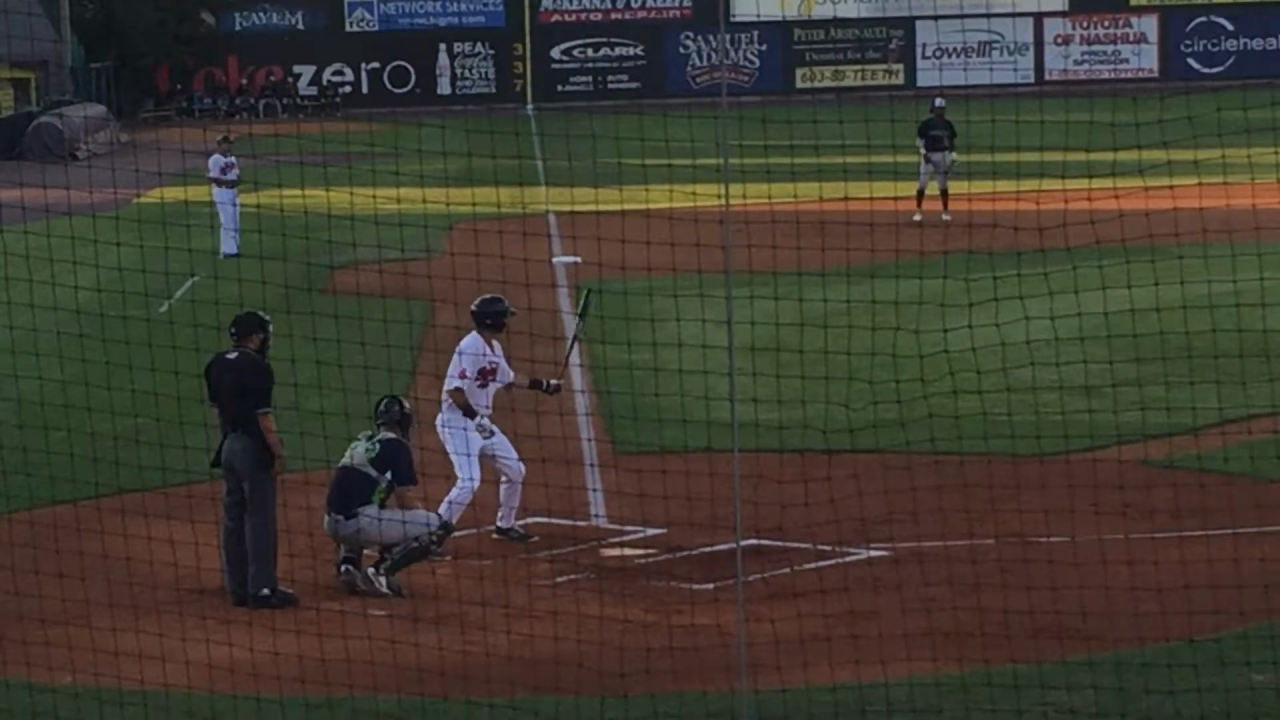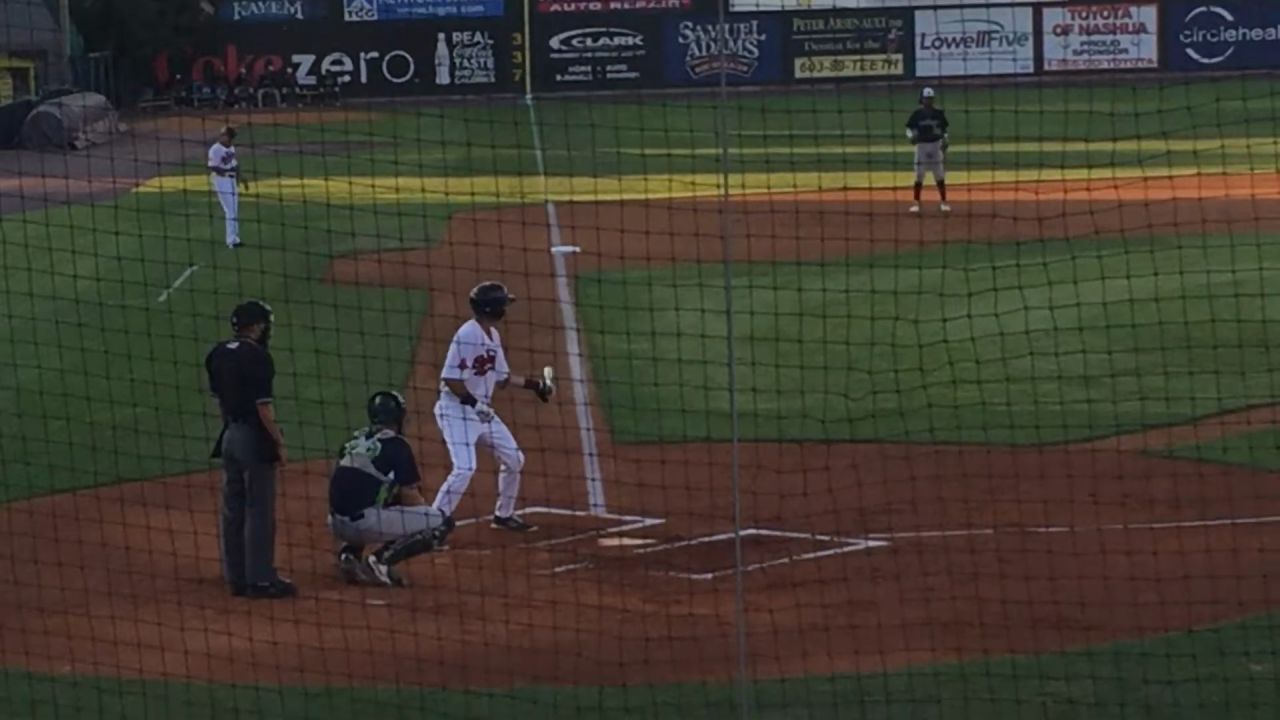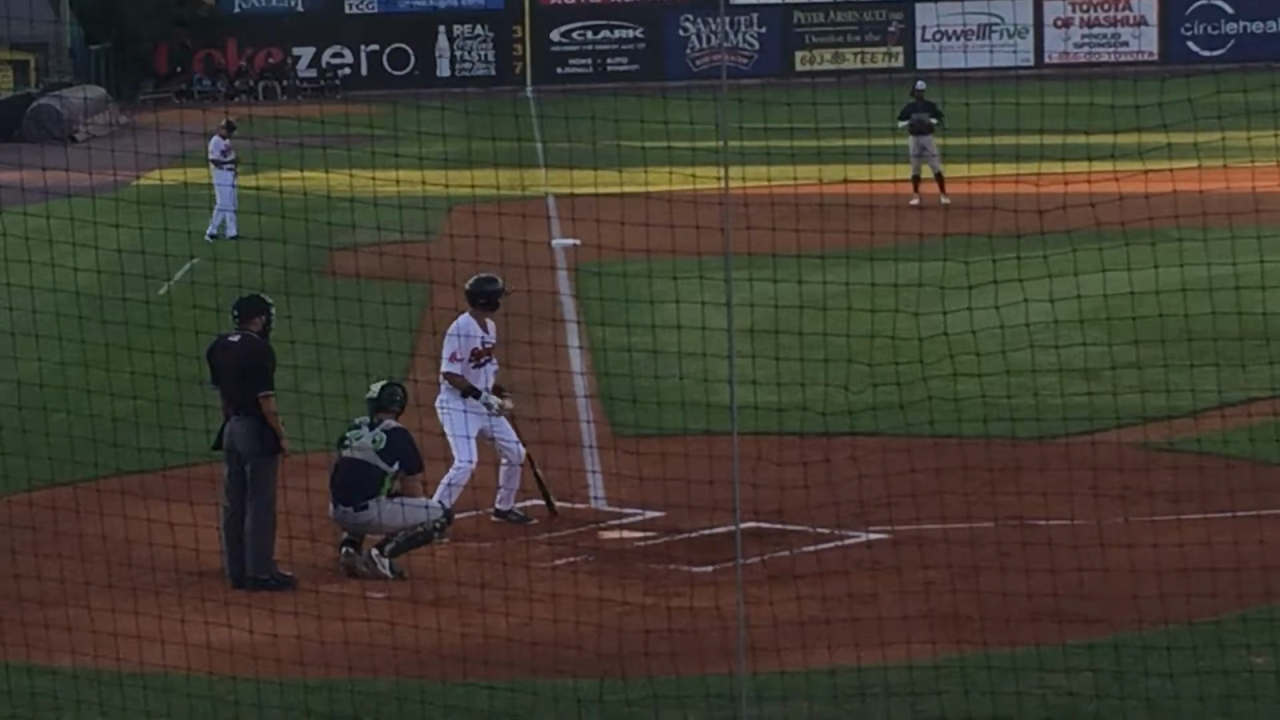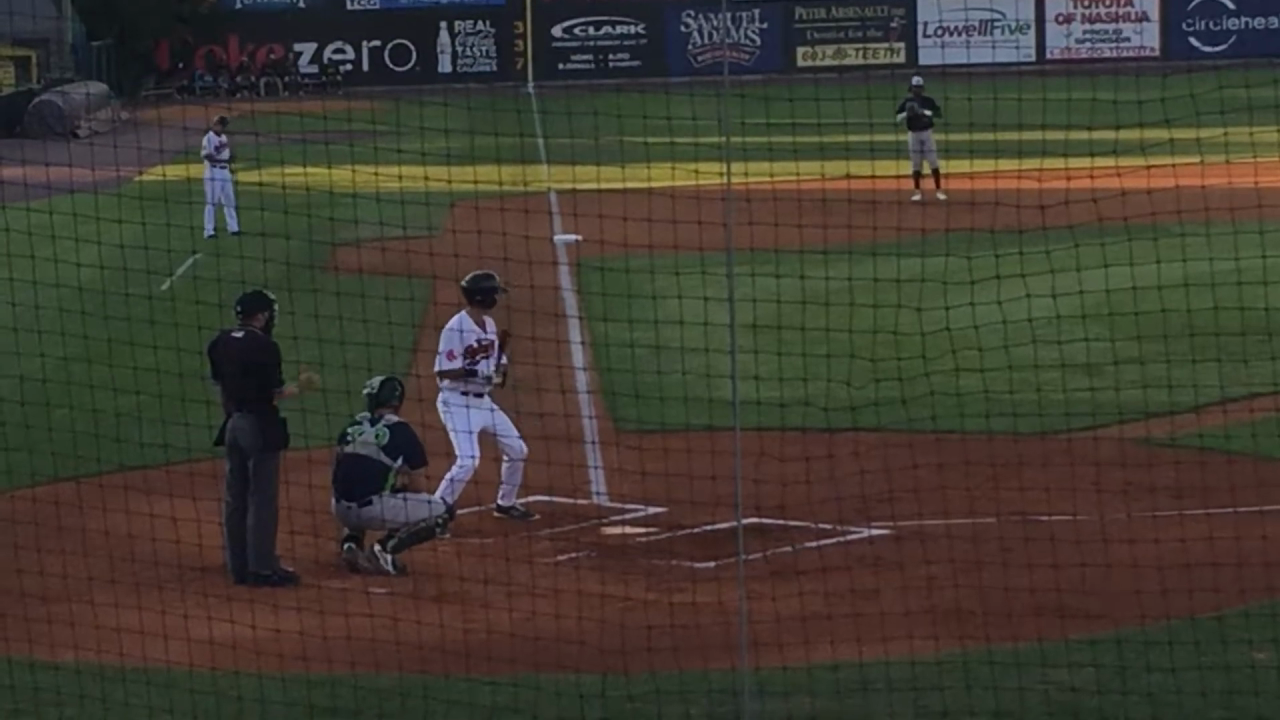
dt=0.3s
person 1, frame 1
left shoulder: (216, 364)
right shoulder: (256, 367)
left elbow: (218, 408)
right elbow: (263, 416)
right wrist: (278, 453)
left hip: (229, 446)
right hip: (254, 448)
left knee: (233, 519)
right knee: (260, 519)
left ankle: (238, 587)
right ankle: (262, 589)
person 1, frame 2
left shoulder: (218, 354)
right shoulder: (257, 356)
left elbow: (220, 399)
right elbow: (263, 406)
right wrist: (280, 444)
left hip: (230, 436)
right hip: (254, 438)
left knee: (232, 509)
right knee: (259, 510)
left ankle: (236, 576)
right ankle: (260, 579)
person 1, frame 3
left shoulder: (219, 346)
right shoulder: (259, 349)
left elbow: (221, 391)
right elbow: (265, 400)
right wrist: (281, 434)
left hip: (231, 429)
right hip: (256, 431)
left knee: (233, 502)
right knee: (260, 503)
left ankle: (237, 570)
right ankle: (260, 572)
person 1, frame 4
left shoulder: (221, 343)
right shoulder: (264, 346)
left elbow: (222, 387)
right elbow: (277, 393)
right wrist: (301, 384)
left hip: (233, 425)
right hip: (260, 426)
left knee: (235, 498)
right knee: (262, 498)
left ankle: (239, 566)
right ankle: (263, 568)
person 2, frame 1
left shoulder: (494, 346)
right shoulder: (469, 347)
left elbow: (507, 377)
right elbow: (453, 389)
left wrist: (543, 385)
right wrist: (475, 417)
left hip: (480, 421)
right hip: (457, 421)
left knee: (515, 470)
right knee: (469, 481)
left ankle: (505, 525)
person 2, frame 2
left shoulder: (492, 335)
right shoulder: (468, 335)
left elbow: (501, 376)
right elbow: (450, 378)
left wrist: (536, 385)
right wrist: (474, 403)
left hip: (480, 409)
right hip: (456, 409)
left knee: (514, 459)
right knee: (465, 469)
left ankle: (503, 515)
person 2, frame 3
left shoulder: (490, 326)
right shoulder: (460, 329)
right elbow: (449, 373)
left wrist: (499, 394)
right wrist: (480, 395)
left hip: (483, 404)
right hip: (456, 404)
left knee: (515, 453)
right knee: (466, 464)
left ankle: (503, 507)
person 2, frame 4
left shoulder: (489, 324)
right shoulder: (456, 327)
left elbow: (498, 363)
right elbow: (443, 371)
left wrist: (499, 373)
right wrist: (476, 373)
left hip: (483, 401)
right hip: (457, 402)
left knee: (517, 450)
right knee: (468, 461)
left ankle: (506, 503)
person 3, frame 1
left shoulder: (360, 443)
right shoulder: (397, 446)
right elbow: (405, 501)
right wrist: (424, 516)
left hip: (333, 524)
right hip: (359, 522)
right knee: (439, 526)
left ankle: (348, 566)
right ankle: (379, 572)
person 3, frame 2
left shoulder: (356, 440)
right shoulder: (396, 445)
right elbow: (410, 499)
right wrist: (426, 508)
left hip: (337, 523)
right hip: (365, 523)
right knee: (441, 522)
left ankle: (349, 556)
right ankle: (380, 561)
person 3, frame 3
left shoulder: (353, 429)
right shoulder: (399, 435)
right elbow: (414, 491)
left hip: (338, 513)
right hip: (368, 512)
right knee: (441, 515)
left ankle: (349, 548)
right ankle: (382, 553)
person 3, frame 4
left shoulder: (352, 426)
right shoulder: (401, 430)
right elbow: (417, 485)
left hip: (341, 509)
right hip: (372, 509)
right knee: (443, 512)
left ankle: (351, 544)
right ankle: (385, 549)
